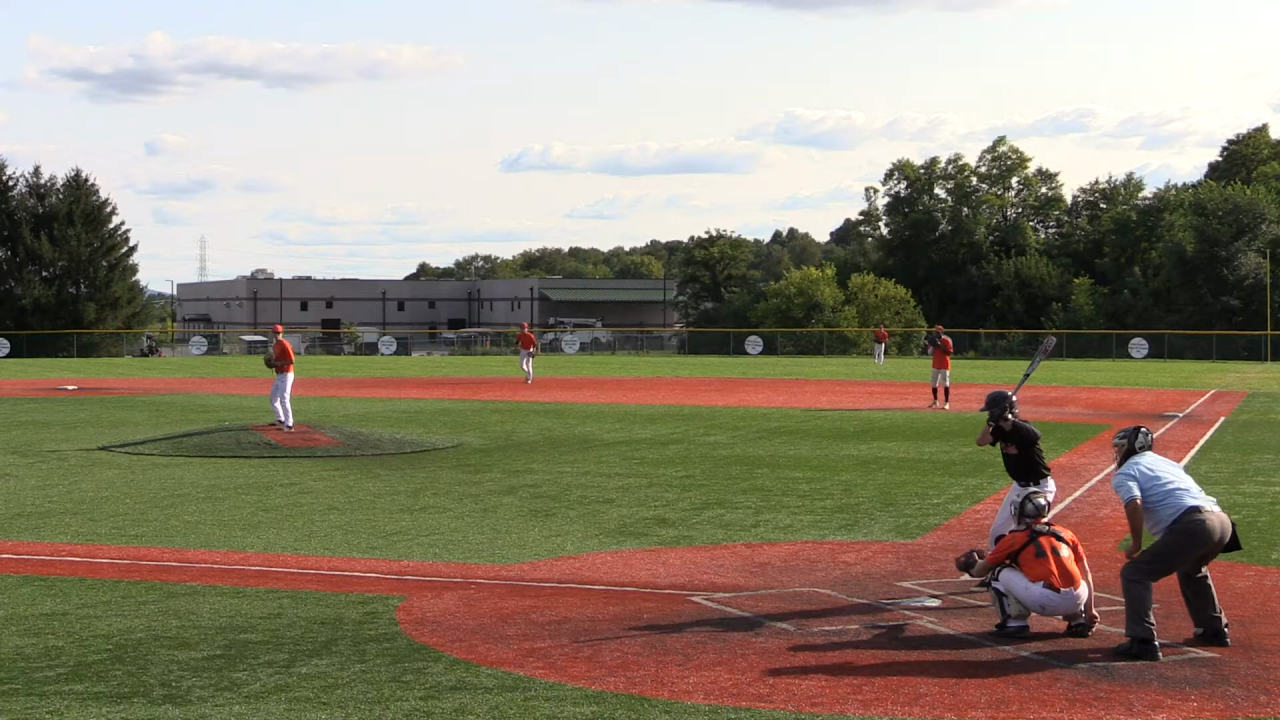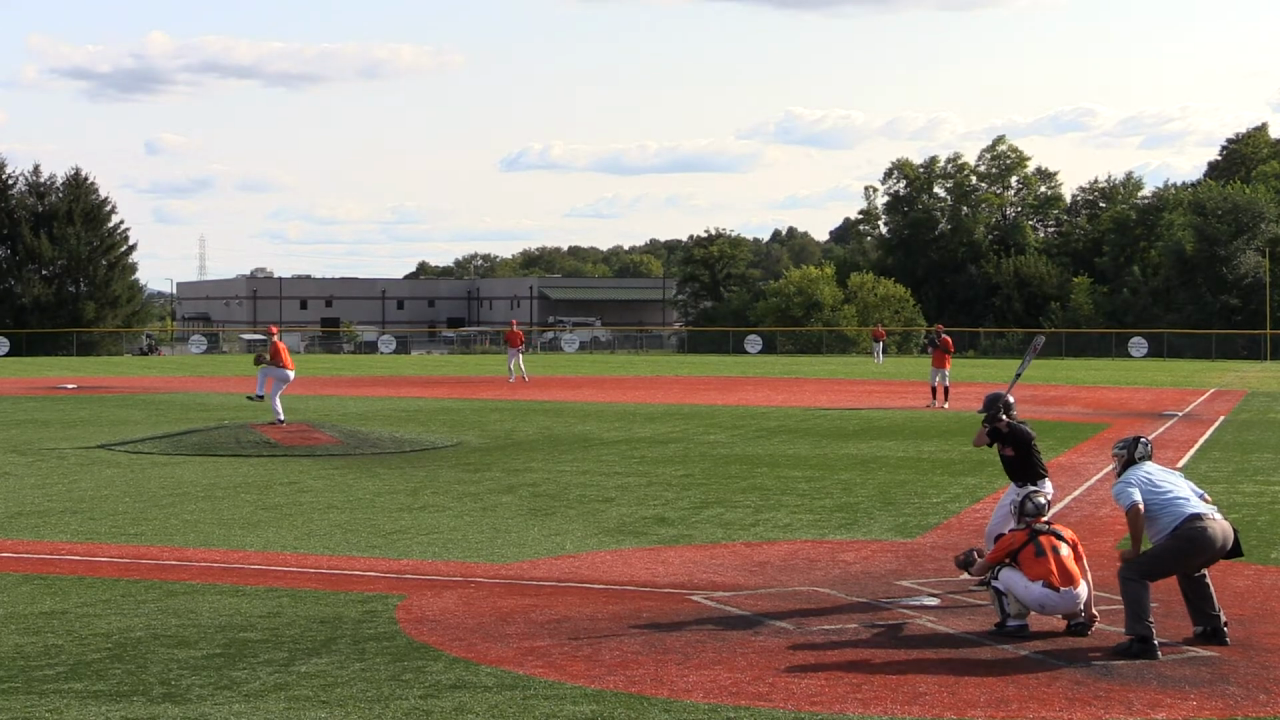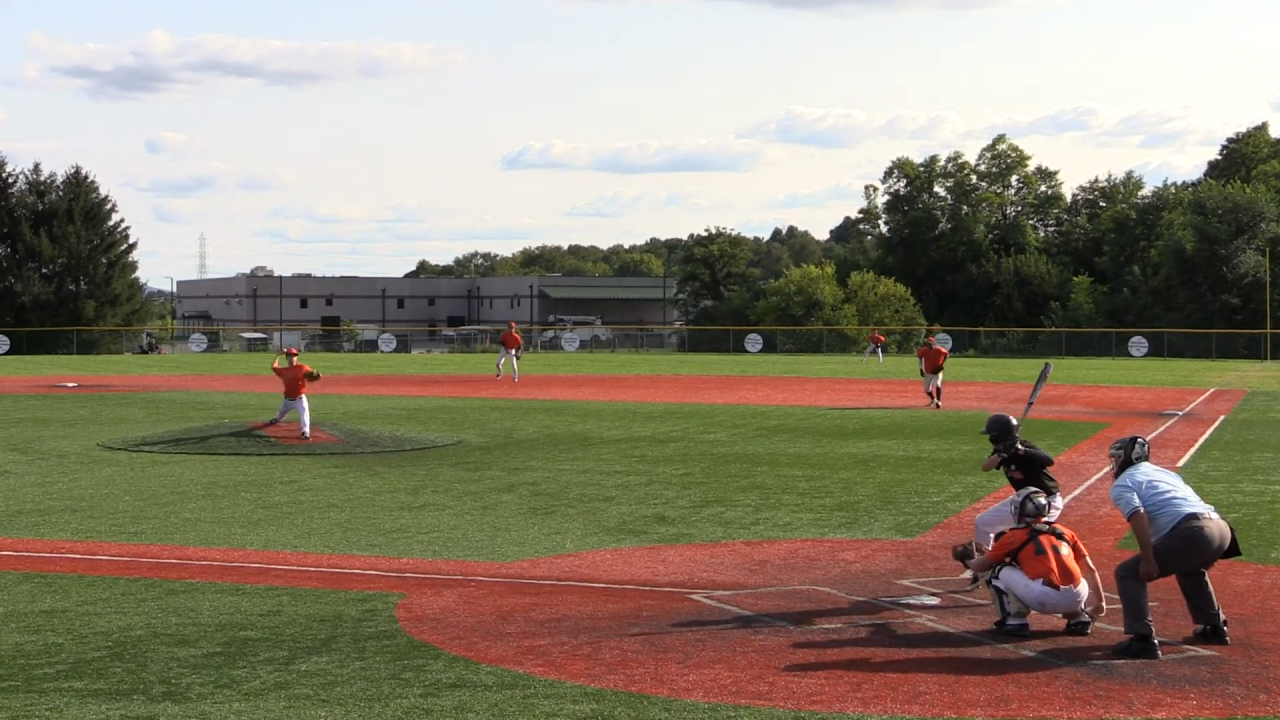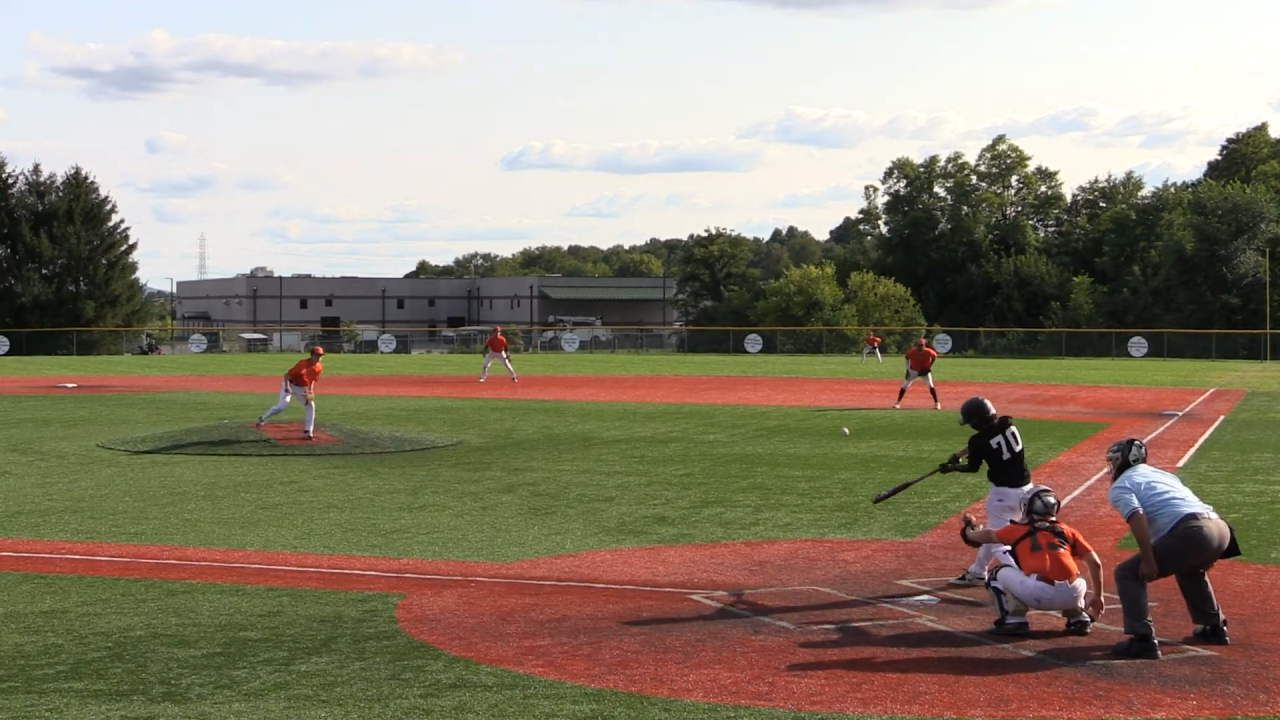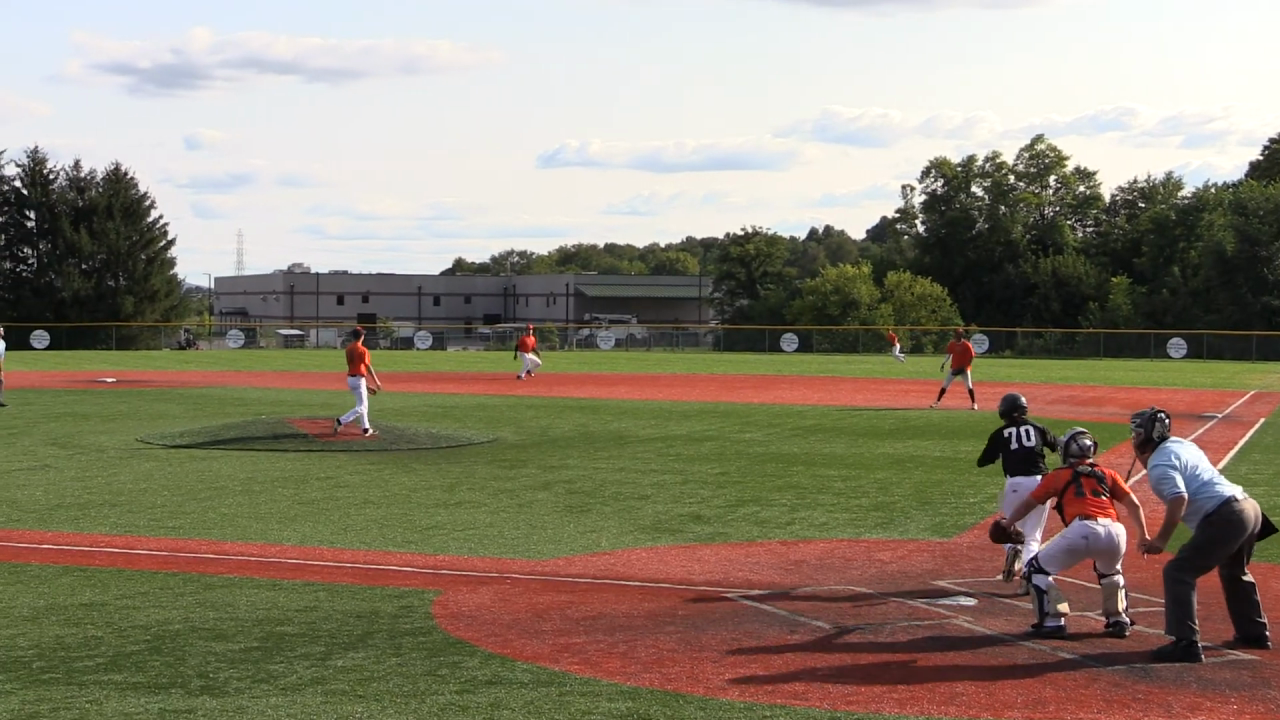
dt=0.7s
person 1, frame 1
left shoulder: (1124, 473)
right shoulder: (1167, 463)
left elbow: (1134, 505)
left wrist: (1136, 543)
left hip: (1193, 525)
right hip: (1221, 519)
left knee: (1134, 573)
right knee: (1192, 569)
left ankle: (1143, 642)
right ankle: (1214, 630)
person 1, frame 2
left shoulder: (1124, 483)
right shoulder: (1170, 472)
left elbow: (1136, 509)
left wrist: (1135, 549)
left hip: (1196, 533)
right hip: (1224, 528)
left knee: (1131, 572)
right knee: (1189, 569)
left ankle: (1143, 641)
right ankle: (1214, 629)
person 1, frame 3
left shoulder: (1122, 484)
right shoulder: (1166, 473)
left elbow: (1138, 516)
left wrist: (1148, 560)
right wrist: (1205, 553)
left hip: (1192, 533)
right hip: (1221, 528)
left knee: (1127, 573)
right knee: (1190, 567)
left ankle: (1143, 640)
right ankle: (1215, 628)
person 1, frame 4
left shoulder: (1120, 487)
right shoulder: (1164, 475)
left elbow: (1137, 517)
left wrist: (1148, 560)
right wrist: (1205, 554)
left hip: (1192, 533)
right hip: (1221, 528)
left knee: (1127, 573)
right knee: (1189, 569)
left ankle: (1143, 640)
right ankle: (1214, 627)
person 1, frame 5
left shoulder: (1159, 464)
right shoulder: (1182, 444)
left elbow: (1179, 500)
left wrist: (1161, 539)
right wrist: (1146, 462)
left hip: (1225, 518)
right hip: (1248, 508)
left knee: (1178, 572)
right knee: (1233, 571)
left ankle: (1186, 643)
right ankle: (1255, 632)
person 2, frame 1
left shoulder: (1023, 428)
right shoulder: (1001, 428)
left elbow: (1036, 435)
right elbow: (980, 441)
left wrist: (1008, 419)
right wrist: (991, 422)
left hip: (1039, 488)
right hip: (1019, 486)
right knee: (998, 531)
person 2, frame 2
left shoulder: (1020, 428)
right shoulder: (998, 432)
left elbow: (1029, 436)
right elbow: (977, 442)
left wrist: (1002, 420)
right wrist: (987, 421)
left hip: (1036, 490)
right hip: (1017, 488)
right knee: (992, 532)
person 2, frame 3
left shoulder: (1027, 449)
right shoulder: (1004, 450)
left elbow: (1048, 460)
right elbow: (986, 467)
left wrist: (1020, 450)
right wrist: (1002, 453)
left hip: (1047, 502)
right knee: (983, 522)
person 2, frame 4
left shoulder: (978, 441)
right shoulder: (1008, 422)
left elbow: (972, 468)
left wrist: (952, 466)
right wrist: (958, 455)
left hip: (1004, 493)
right hip: (1025, 488)
left knee: (997, 543)
right ankle: (976, 573)
person 2, frame 5
left shoulder: (999, 434)
right shoulder: (1038, 428)
left elbow: (986, 460)
right elbow: (1060, 449)
left hip: (1016, 483)
right hip: (1040, 483)
right knee: (1032, 537)
left ankle: (1013, 550)
person 3, frame 1
left shoulder: (1015, 538)
right shoulder: (1066, 533)
left elbow: (980, 571)
right elbow: (1086, 573)
left wrist: (971, 566)
right wrist: (1089, 610)
left hip: (1045, 601)
right hip: (1077, 600)
left knee: (999, 572)
left ankle: (1016, 624)
right ankle: (1078, 621)
person 3, frame 2
left shoulder: (1014, 537)
right shoulder: (1066, 532)
left elbow: (980, 570)
right elbow: (1085, 572)
left wrist: (970, 566)
right wrist: (1089, 609)
left hip: (1045, 600)
right hip: (1076, 599)
left knee: (999, 572)
left ankle: (1015, 623)
right ankle: (1077, 620)
person 3, frame 3
left shoulder: (1015, 536)
right shoulder: (1065, 532)
left elbow: (980, 567)
right elbow: (1090, 569)
left wrist: (968, 560)
right wrist: (1099, 601)
left hip: (1045, 598)
right hip: (1077, 597)
left knee: (1000, 571)
left ankle: (1015, 622)
right ankle: (1079, 619)
person 3, frame 4
left shoulder: (1018, 530)
right shoulder: (1068, 531)
left elbow: (988, 536)
right elbow: (1095, 563)
left wrist: (969, 531)
right wrist: (1097, 595)
left hip: (1039, 593)
right hip: (1073, 594)
left knee: (998, 574)
left ankle: (1014, 621)
right ankle: (1080, 619)
person 3, frame 5
left shoulder: (1057, 476)
right shoulder: (1107, 474)
left elbow: (1028, 503)
right elbow: (1133, 504)
left wrist: (1008, 523)
right wrist: (1143, 536)
left hip: (1082, 530)
right hip: (1115, 532)
left knee: (1036, 568)
right knee: (1110, 571)
left ankle: (1052, 622)
right ankle: (1118, 621)
